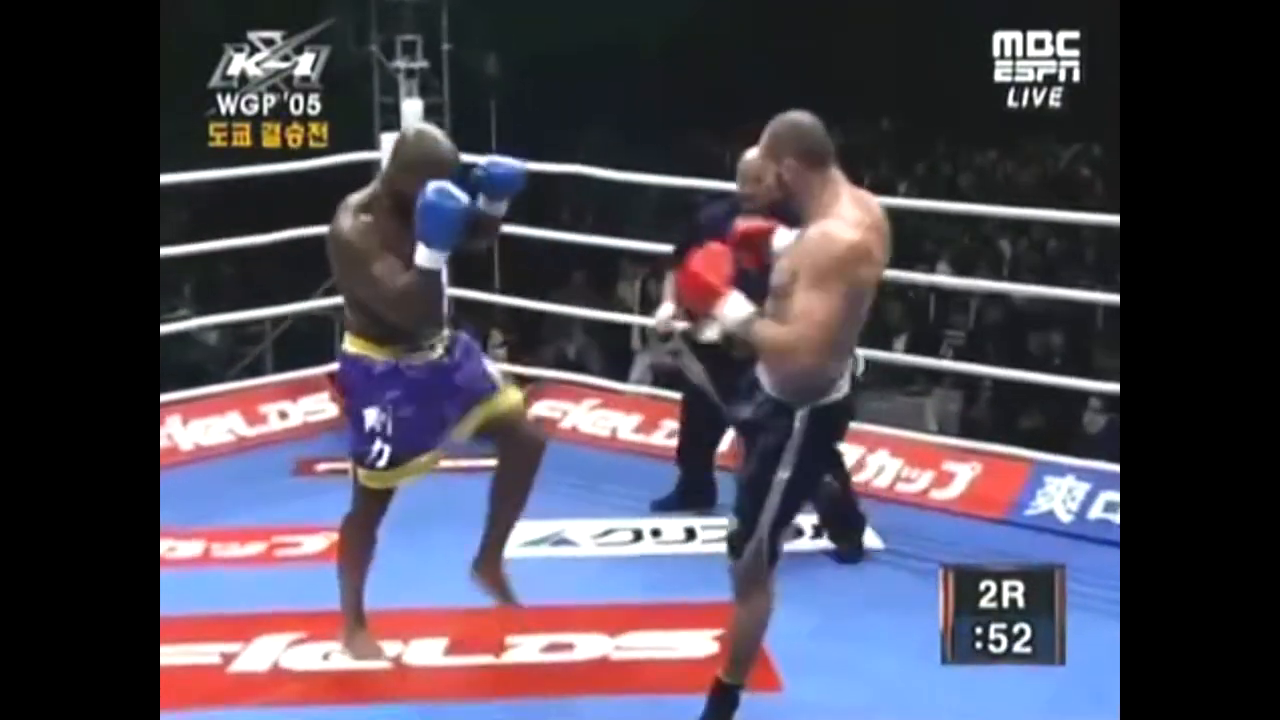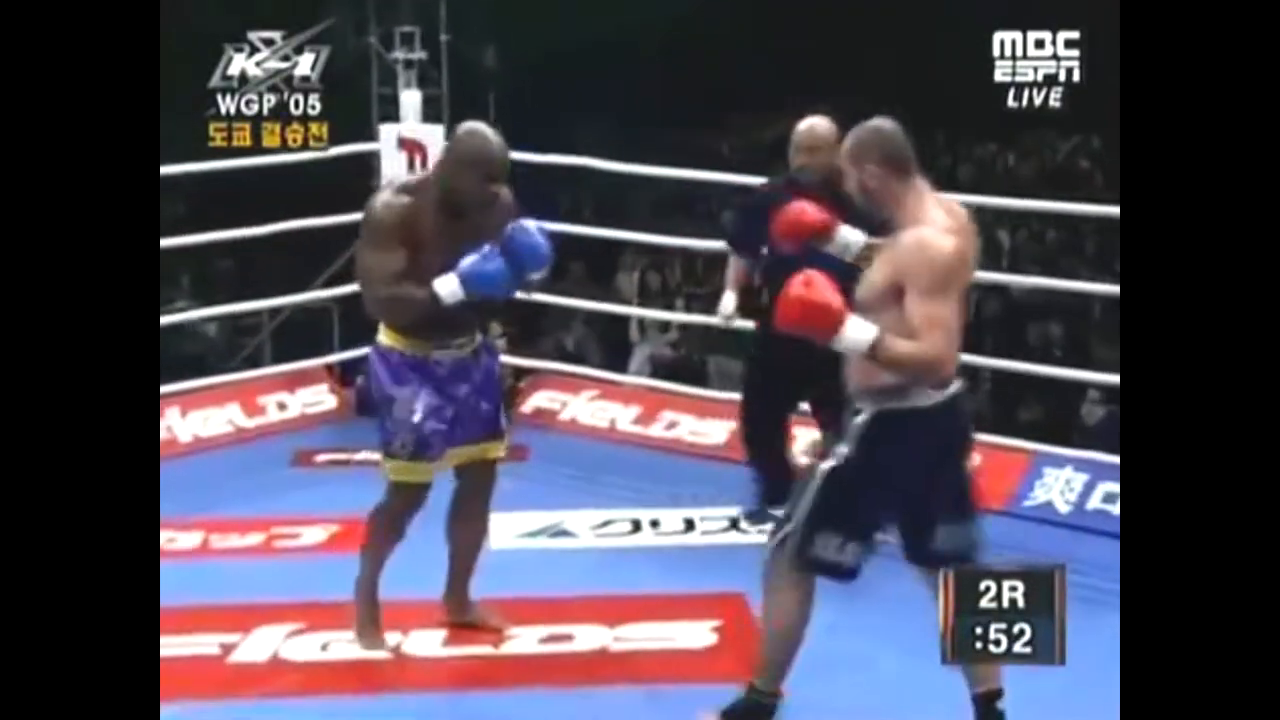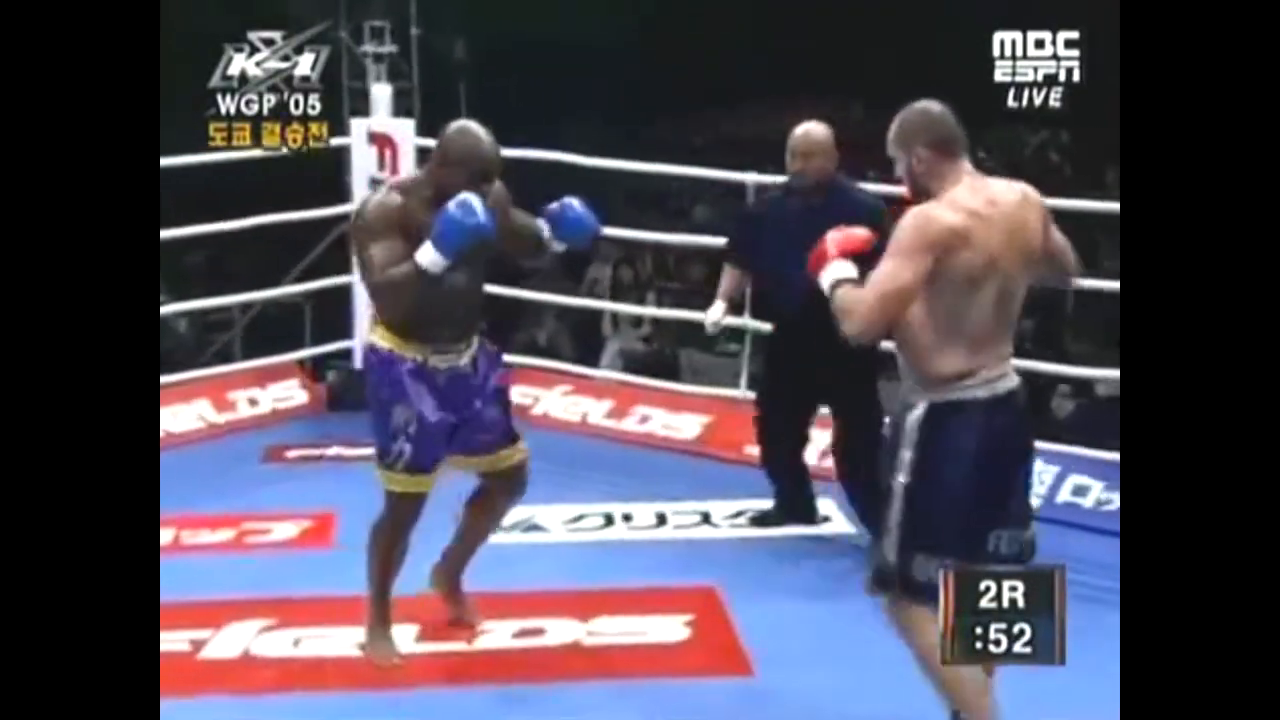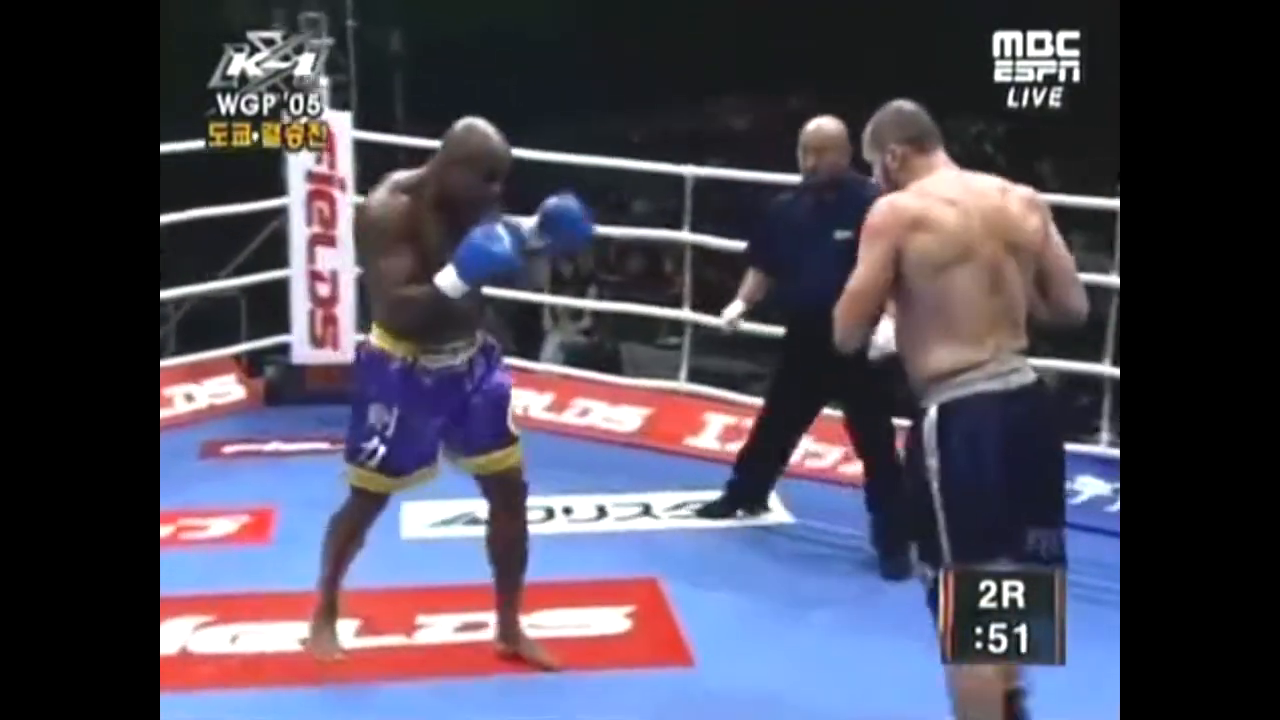
dt=0.3s
person 1, frame 1
left shoulder: (834, 241)
right shoulder: (859, 204)
left elbow: (800, 354)
left wrist: (728, 310)
right wrist: (780, 241)
left hip: (799, 412)
right hip: (800, 392)
left knee: (750, 564)
person 1, frame 2
left shoulder: (930, 246)
right shoulder: (948, 212)
left elbow: (936, 360)
left wrist: (847, 331)
right wrist: (836, 239)
left hip: (890, 427)
right hip: (938, 415)
left knee: (790, 564)
right knee: (954, 572)
person 1, frame 3
left shoulder: (931, 222)
right shoulder: (1024, 203)
left elbow: (861, 324)
right elbow: (1066, 273)
left wrist: (834, 271)
left hip: (945, 422)
right hip: (1004, 408)
left knee: (912, 602)
right knee: (977, 576)
person 1, frame 4
left shoulder: (897, 213)
right shoulder: (1023, 202)
left elbow: (847, 335)
right elbow: (1072, 307)
left wrist: (871, 276)
left hip: (958, 419)
right hip: (1027, 401)
person 2, frame 1
left shoulder: (430, 203)
right shoulder: (355, 226)
left elbow: (479, 233)
right elbow: (402, 308)
left wrist: (494, 199)
right wrist: (432, 247)
left hip: (443, 351)
right hip: (382, 369)
left knee: (525, 442)
right knee: (372, 500)
left ankle: (490, 560)
right ankle: (353, 622)
person 2, frame 2
left shoulder: (497, 204)
right shoulder: (394, 209)
left elbow: (514, 275)
right elbow: (379, 301)
left wrist: (532, 263)
right wrist: (453, 287)
left hip: (470, 354)
right hip: (410, 360)
left knee: (479, 478)
right knee: (408, 491)
left ankle: (458, 597)
right ankle: (367, 593)
person 2, frame 3
left shoulder: (489, 199)
right shoulder: (386, 209)
left elbow: (525, 239)
right elbow: (384, 296)
left wrist: (557, 232)
right wrist: (437, 251)
left hip: (469, 359)
right hip: (406, 366)
left knee: (508, 477)
right knee: (404, 503)
left ankle: (449, 575)
right ankle: (378, 621)
person 2, frame 4
left shoulder: (475, 197)
right shoulder: (389, 209)
left elbow: (506, 238)
right elbow: (395, 307)
left wrist: (546, 232)
right wrist: (457, 277)
left hip: (471, 360)
right hip: (402, 368)
left knee: (510, 491)
right knee: (368, 497)
left ankle: (509, 630)
right ankle: (325, 611)
person 3, frame 1
left shoulder: (796, 223)
right shoulder: (717, 219)
right elbow: (682, 265)
right wrist: (670, 303)
right hip: (725, 342)
right knee: (699, 418)
left ankle: (845, 525)
right ankle: (693, 490)
person 3, frame 2
left shoulder: (855, 203)
right shoulder: (771, 196)
right elbow: (744, 247)
right wrist: (731, 291)
left knee: (837, 425)
right knee: (760, 410)
right ankle: (774, 489)
person 3, frame 3
left shoulder: (861, 207)
right shoulder: (771, 208)
right elbow: (740, 260)
right wrist: (722, 300)
left hip: (843, 339)
right hip: (790, 336)
left knee: (858, 437)
right knee: (776, 426)
left ankle: (880, 521)
right ankle: (793, 502)
person 3, frame 4
left shoulder: (871, 204)
right shoulder: (787, 208)
right elbow: (766, 265)
right wrist: (743, 301)
right hip: (806, 338)
left knee: (874, 441)
right knee: (775, 423)
left ankle: (892, 540)
right ankle: (744, 498)
